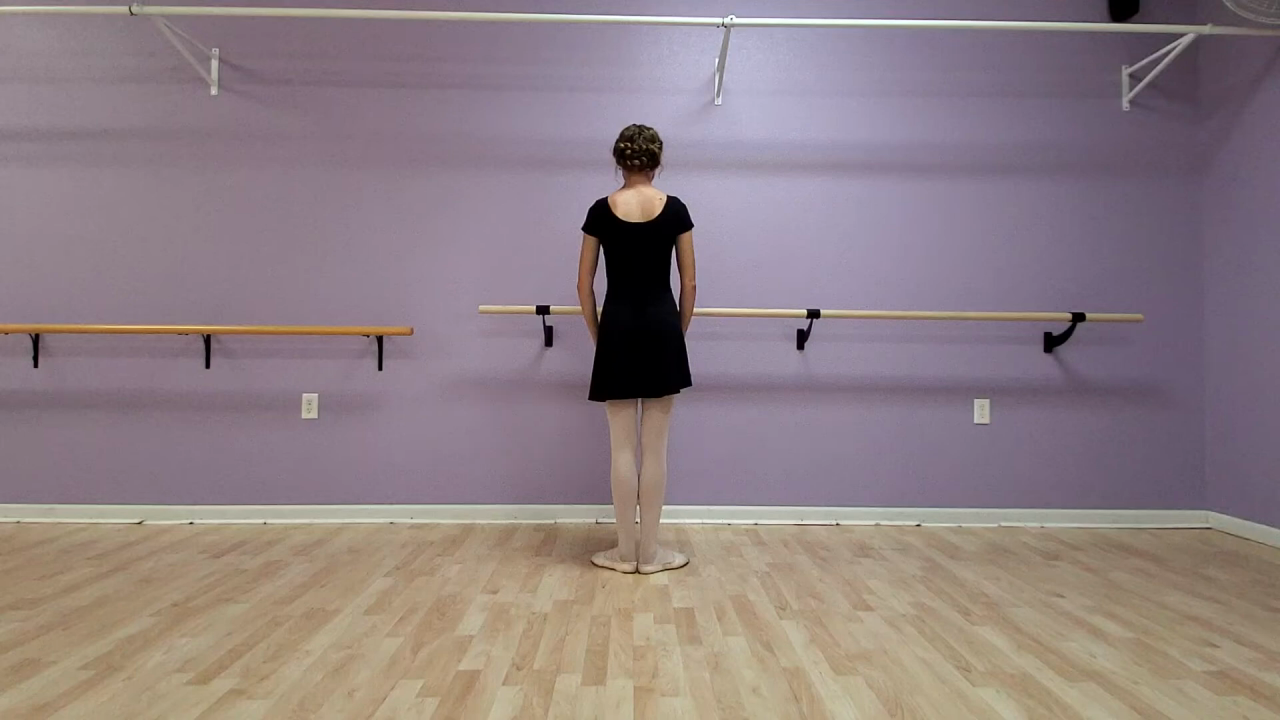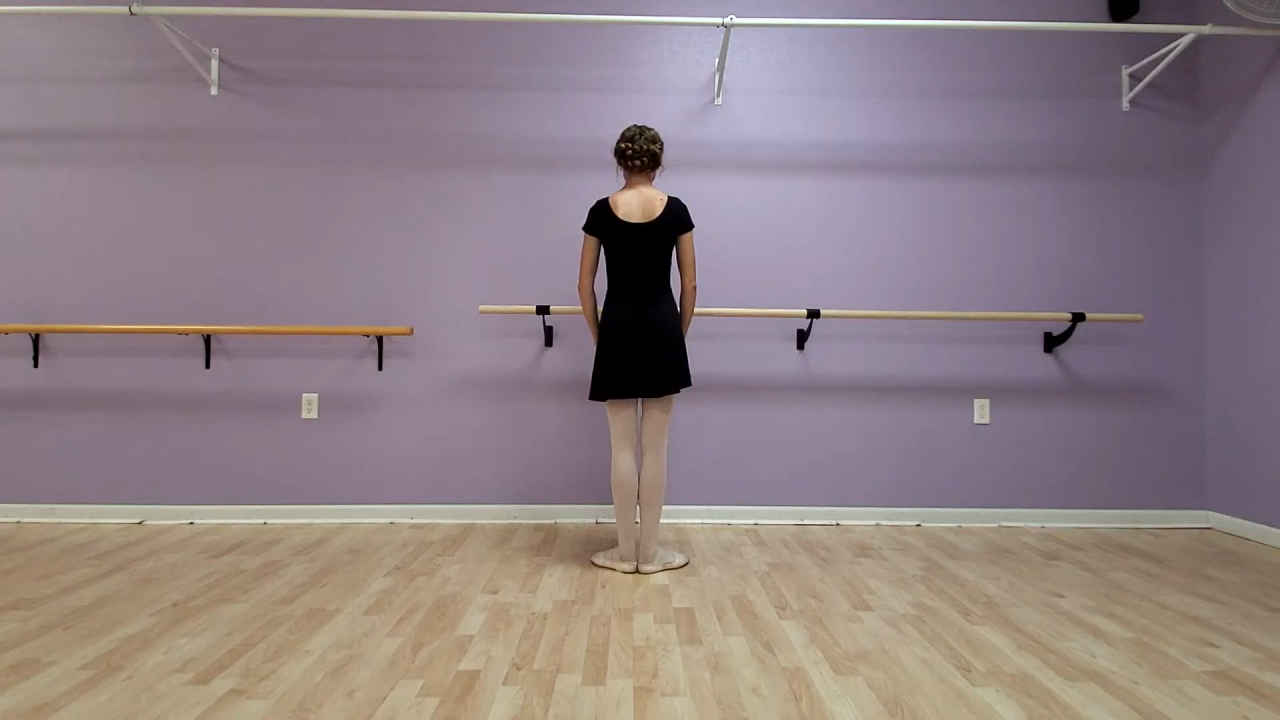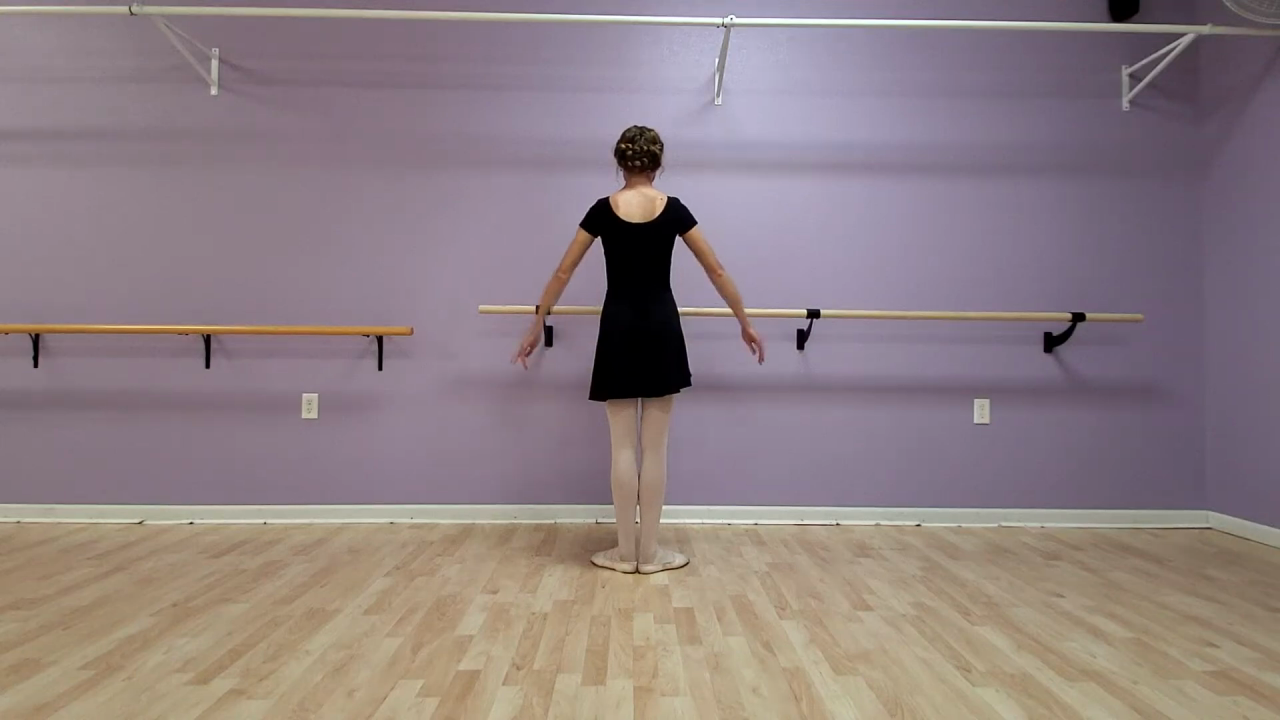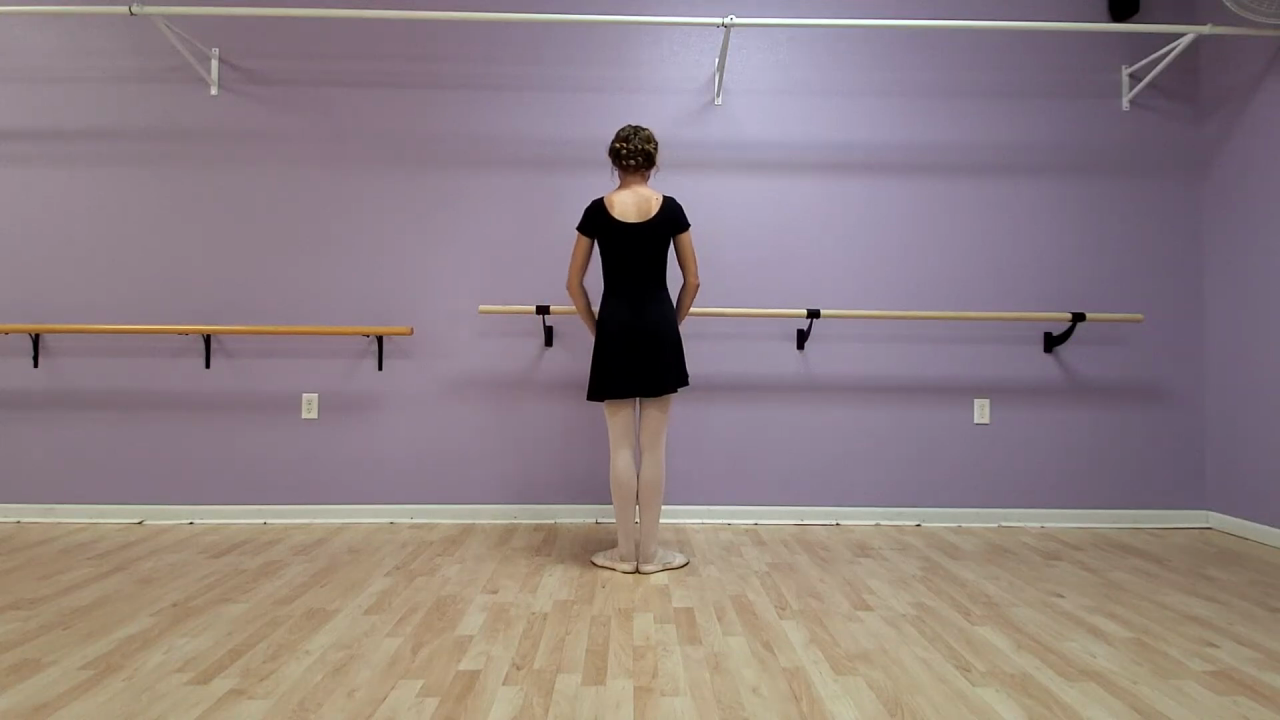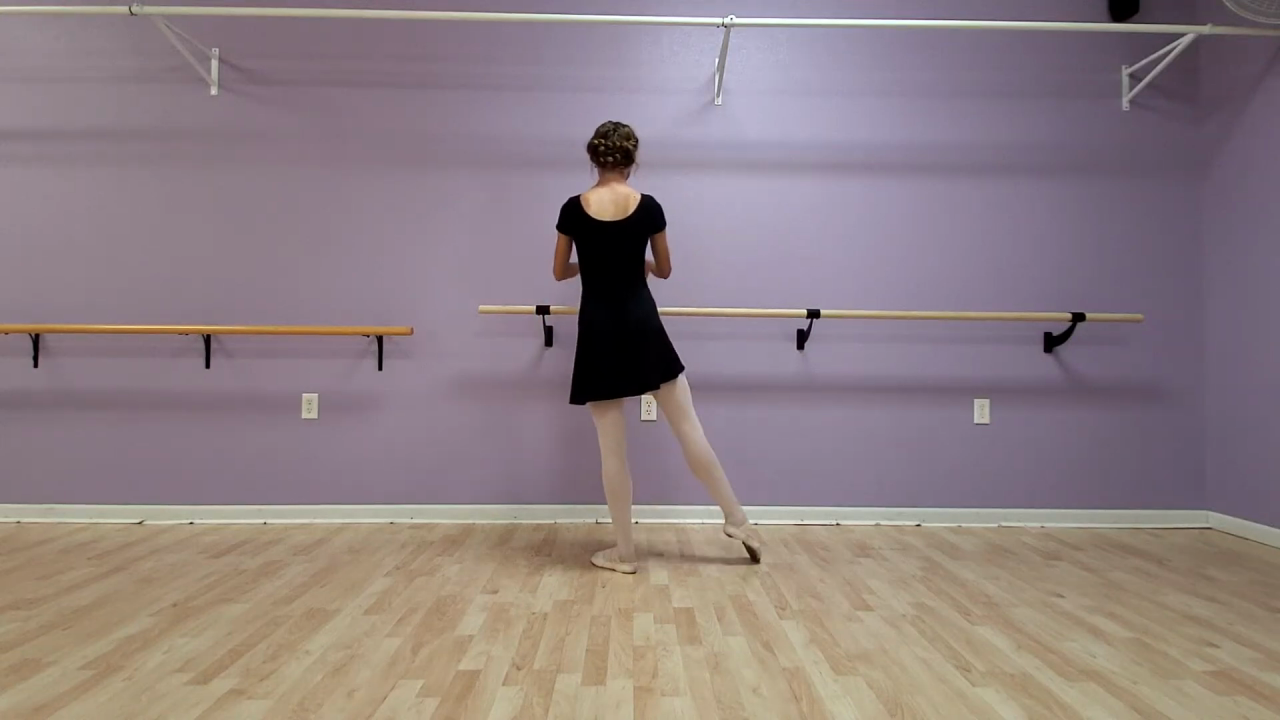
dt=1s
person 1, frame 1
left shoulder: (601, 211)
right shoulder: (674, 209)
left elbow: (584, 286)
right elbow: (688, 285)
left wrist: (597, 335)
right wrist: (678, 333)
left hip: (618, 326)
right hip: (660, 325)
left knee: (622, 447)
right knee: (654, 447)
left ankle: (625, 551)
right ankle: (649, 551)
person 1, frame 2
left shoulder: (602, 211)
right shoulder: (675, 210)
left elbow: (585, 286)
right elbow: (689, 284)
left wrist: (598, 336)
right wrist: (679, 334)
left hip: (618, 327)
right hip: (661, 327)
left knee: (623, 446)
right knee: (655, 447)
left ankle: (625, 551)
right ankle: (649, 551)
person 1, frame 3
left shoulder: (602, 210)
right shoulder: (674, 209)
left elbow: (563, 273)
right elbow: (716, 271)
left wrist: (536, 327)
right wrist: (745, 324)
left hip: (618, 328)
right hip: (661, 328)
left knee: (622, 445)
right knee: (654, 446)
left ankle: (624, 551)
right ankle: (649, 551)
person 1, frame 4
left shoulder: (597, 211)
right shoulder: (670, 209)
left elbow: (574, 282)
right elbow: (692, 280)
left wrist: (596, 330)
left hip: (616, 328)
right hip: (657, 329)
left knee: (622, 446)
right knee: (653, 446)
left ankle: (625, 551)
right ankle: (650, 552)
person 1, frame 5
left shoulder: (573, 209)
right shoulder: (648, 207)
left elbow: (560, 272)
right elbow: (664, 269)
left hip: (598, 330)
right hip: (642, 325)
left knee: (612, 447)
right knee: (688, 427)
left ankle: (624, 552)
right ankle: (736, 519)
